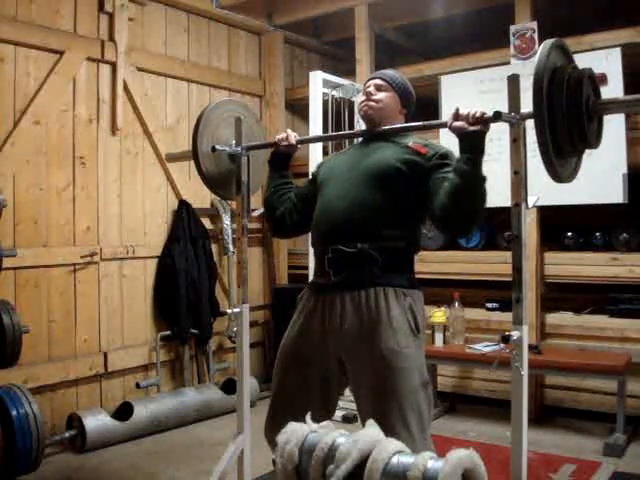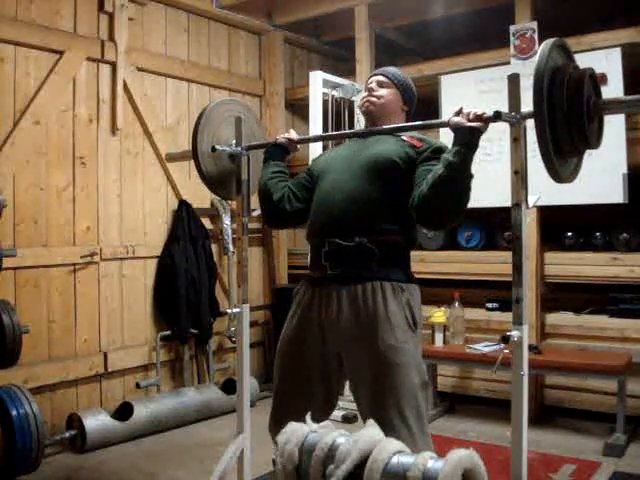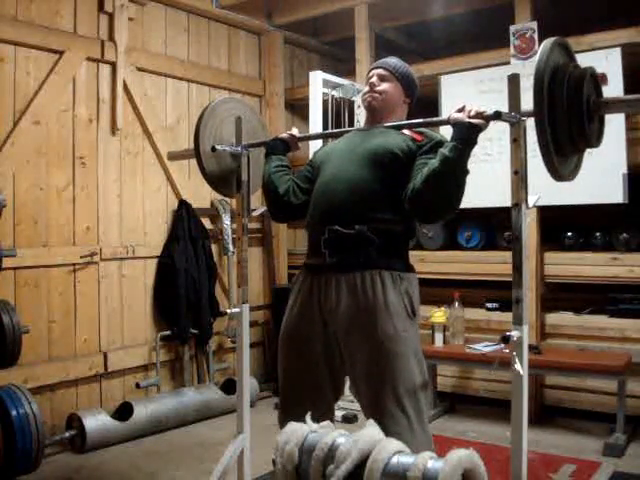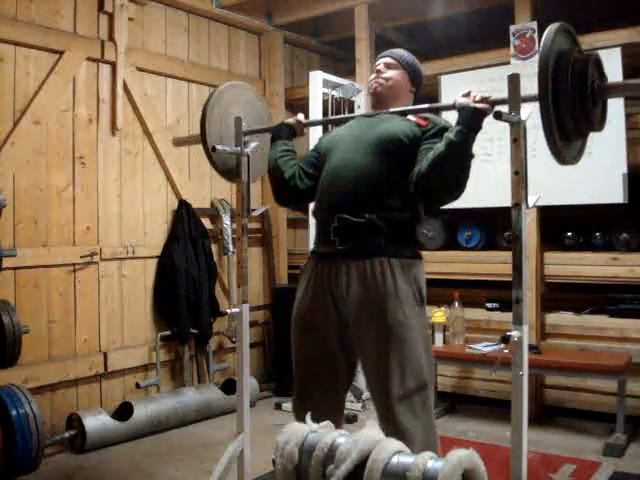
dt=0.3s
person 1, frame 1
left shoulder: (424, 154)
right shoulder: (334, 162)
left elbow: (457, 219)
right elbow: (284, 220)
left wrist: (470, 146)
right wrist: (279, 161)
left hip: (382, 302)
right hip: (318, 300)
left knee: (401, 444)
right knee: (285, 432)
person 1, frame 2
left shoulder: (420, 149)
right shoulder: (330, 155)
left elbow: (437, 210)
right elbow: (279, 210)
left wrist: (464, 143)
right wrist: (275, 156)
left hip: (378, 294)
right hip: (314, 294)
left knee: (399, 435)
right knee: (289, 427)
person 1, frame 3
left shoulder: (420, 142)
right shoulder: (332, 147)
left elbow: (430, 204)
right elbow: (285, 204)
left wrist: (462, 138)
right wrist: (277, 151)
left hip: (377, 284)
right hip: (313, 283)
left knee: (397, 425)
right knee: (299, 420)
person 1, frame 4
left shoulder: (426, 127)
right shoulder: (338, 134)
left elbow: (437, 187)
right elbow: (290, 188)
left wrist: (467, 123)
right wrist: (282, 137)
left hip: (385, 270)
right hip: (322, 269)
left knee: (403, 406)
right knee: (314, 403)
